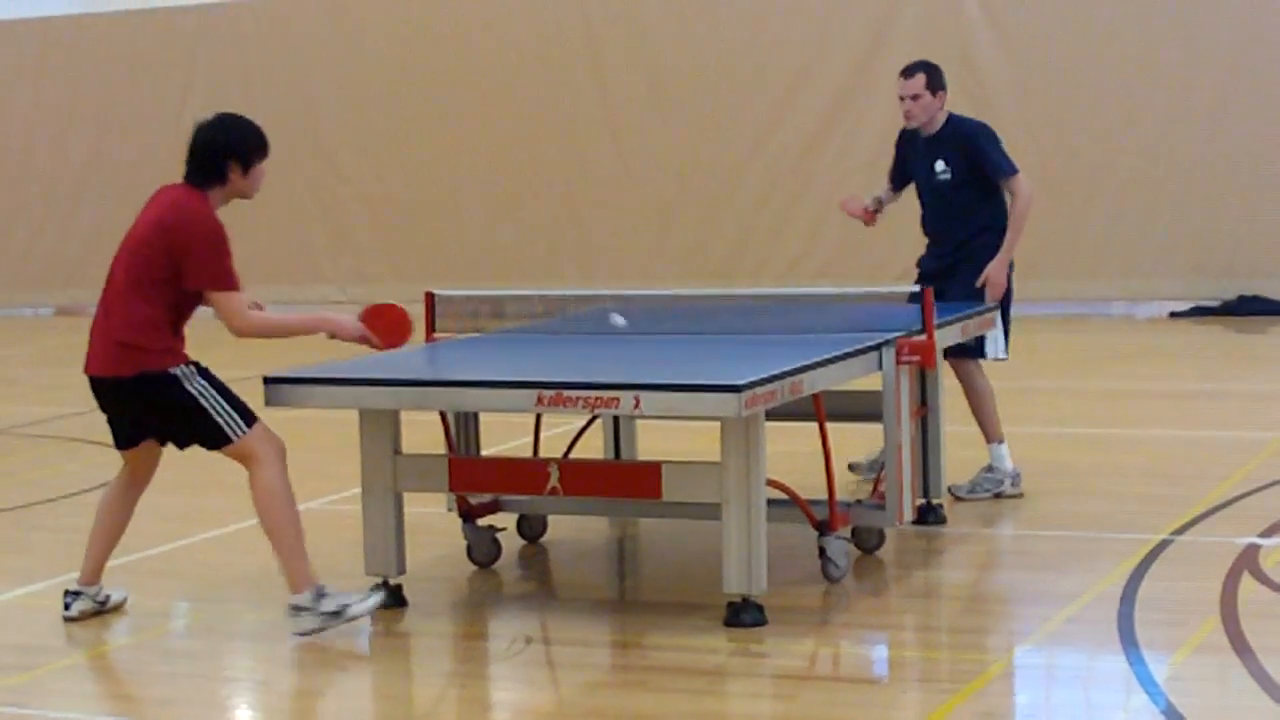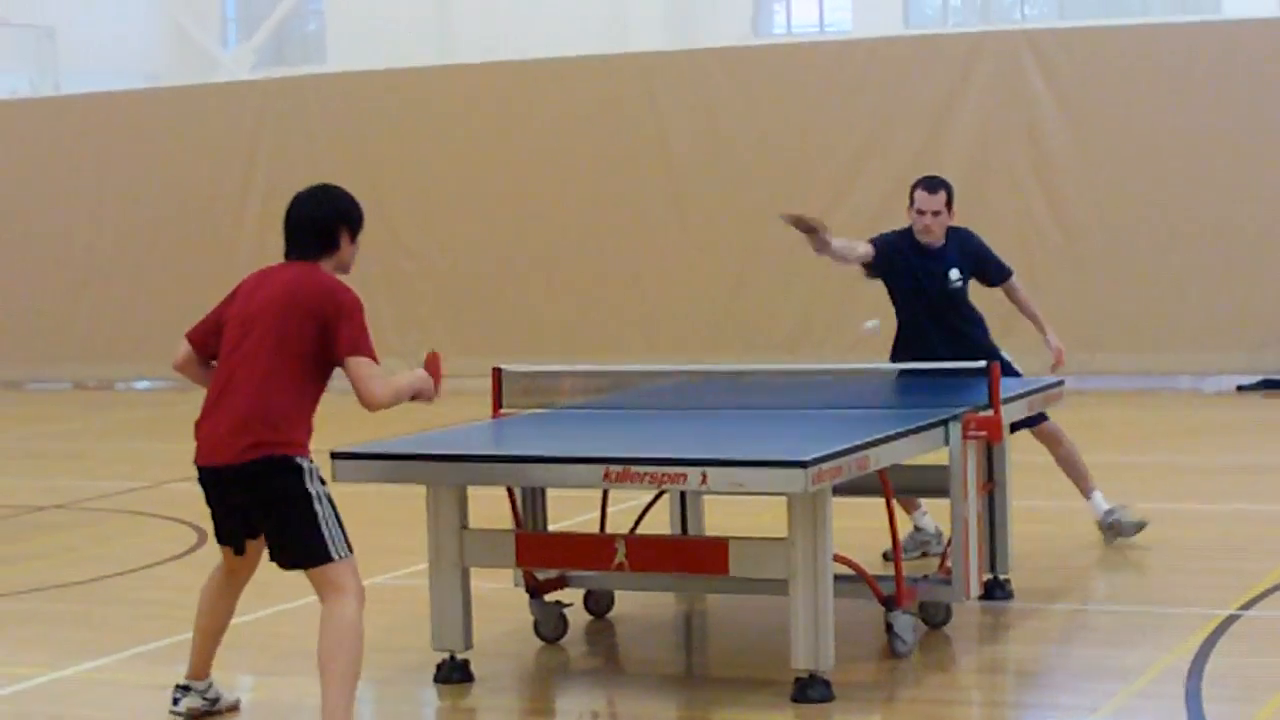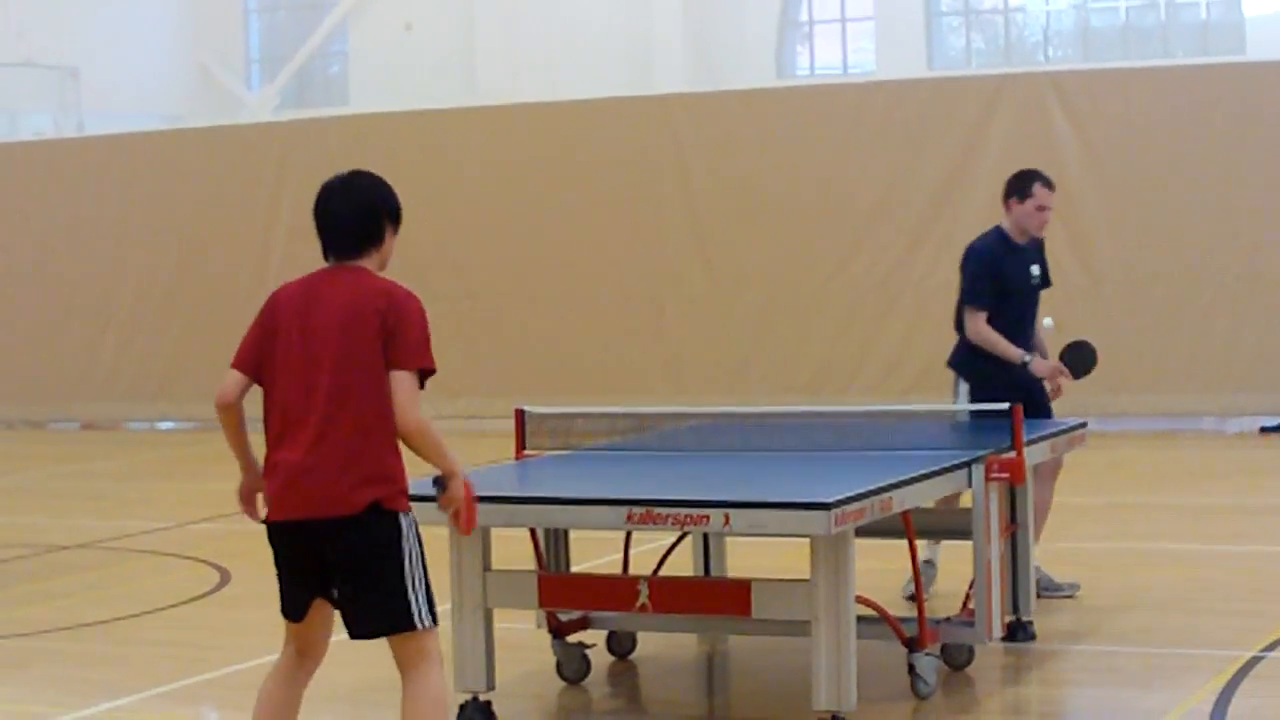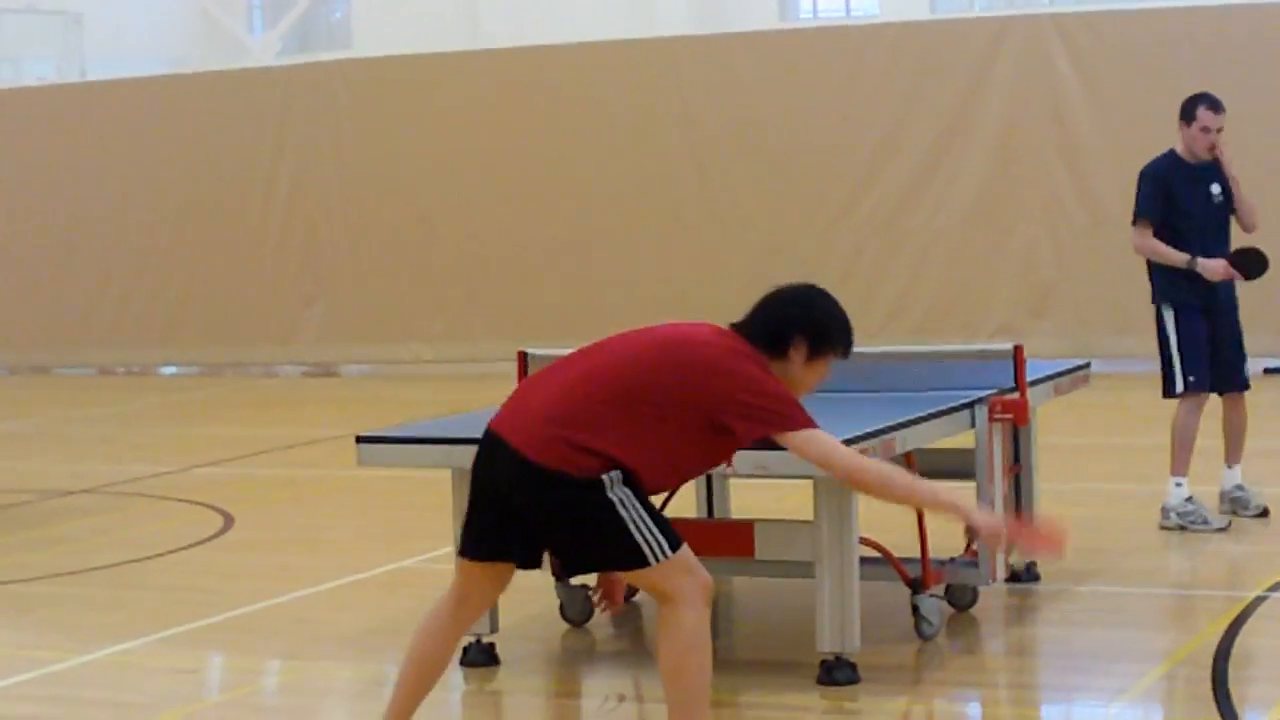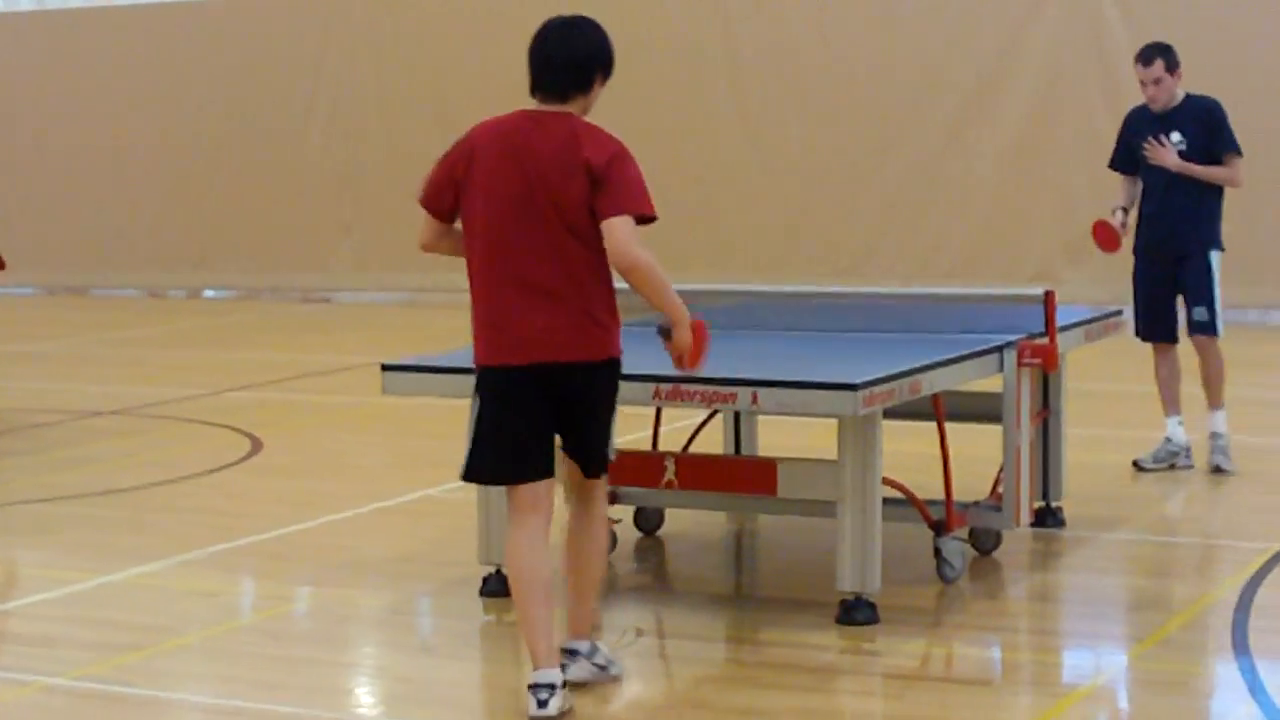
dt=1s
person 1, frame 1
left shoulder: (169, 198)
right shoulder: (201, 224)
right elbow: (245, 324)
left wrist: (216, 303)
right wrist: (327, 324)
left hip: (106, 362)
right hip: (148, 364)
left knee: (139, 466)
right knee: (264, 452)
left ankle: (86, 592)
right ankle: (308, 598)
person 1, frame 2
left shoulder: (251, 287)
right shoulder: (336, 295)
left elbow: (184, 359)
right elbow: (373, 394)
right wrist: (414, 380)
left hip: (215, 454)
right hip: (271, 456)
left knee: (236, 562)
right knee: (342, 589)
person 1, frame 3
left shoulder: (284, 300)
right shoulder: (396, 303)
left elbow: (227, 396)
right elbow: (406, 416)
left wrist: (251, 469)
right wrist: (453, 471)
left hip: (290, 507)
right hip: (368, 506)
left knee: (302, 649)
right knee: (422, 657)
person 1, frame 4
left shoulder: (708, 352)
right shoulder: (742, 375)
right elbow: (847, 465)
left wrist: (612, 555)
right wrist: (964, 509)
left hip: (510, 445)
right hip: (564, 461)
left knee: (470, 593)
right knee: (686, 593)
person 1, frame 5
left shoulder: (480, 142)
right shoulder: (604, 152)
left elbow: (432, 238)
right elbow: (627, 253)
right wrist: (677, 310)
left hip: (506, 354)
right hip: (586, 351)
left knee: (528, 512)
right knee: (588, 493)
right ankle: (579, 643)
person 2, frame 1
left shoulder: (972, 135)
right shoulder: (908, 140)
left elbow: (1021, 191)
right elbow: (898, 184)
left wrist: (1002, 260)
right wrist: (879, 201)
left hip: (980, 262)
right hip: (938, 261)
left knee: (965, 358)
left ankle: (1002, 470)
person 2, frame 2
left shoulder: (967, 244)
right shoulder: (893, 247)
left elbow: (1009, 283)
right elbow: (857, 252)
left wrist: (1047, 333)
right wrist: (825, 242)
left hip: (977, 355)
right hip: (919, 363)
left knee: (1043, 426)
left ankle: (1102, 511)
right ankle: (925, 527)
person 2, frame 3
left shoulder: (1036, 247)
right shoulder: (984, 253)
right elbow: (974, 327)
left wrist: (1046, 358)
right wrist: (1029, 360)
left hip: (1023, 378)
right hip: (980, 377)
left knee: (1050, 461)
right ankle: (929, 561)
person 2, frame 4
left shoulder: (1220, 167)
right shoulder: (1158, 173)
left elbow: (1250, 224)
right elbow: (1142, 240)
left wrist: (1229, 172)
right wrist: (1197, 263)
left hip: (1221, 299)
right hip: (1179, 302)
left knee: (1235, 391)
right knee: (1192, 394)
left ankle: (1232, 486)
right ankle: (1177, 500)
person 2, frame 5
left shoulder: (1207, 112)
right shoulder: (1136, 120)
left elbow: (1234, 176)
left wrist: (1179, 164)
right wrist: (1123, 209)
left hip: (1198, 245)
right hip: (1151, 248)
left knee: (1203, 336)
right knee: (1161, 342)
left ankle: (1218, 428)
right ankle: (1175, 437)
